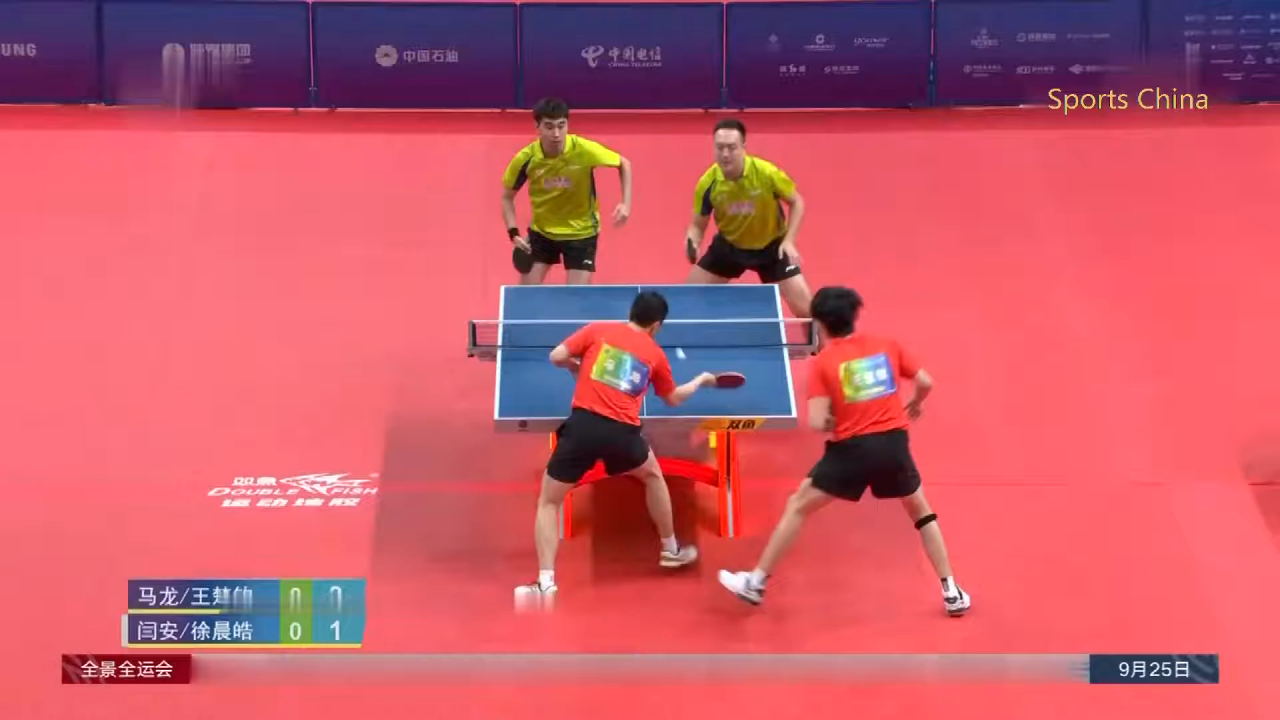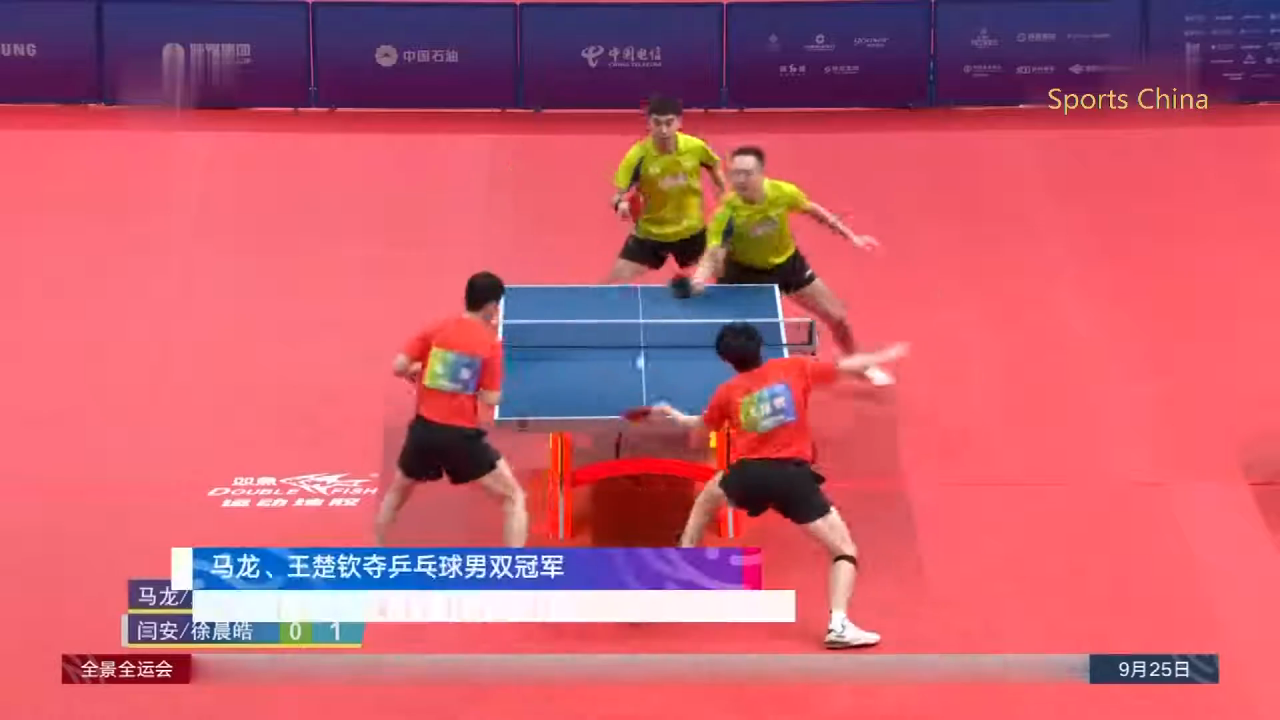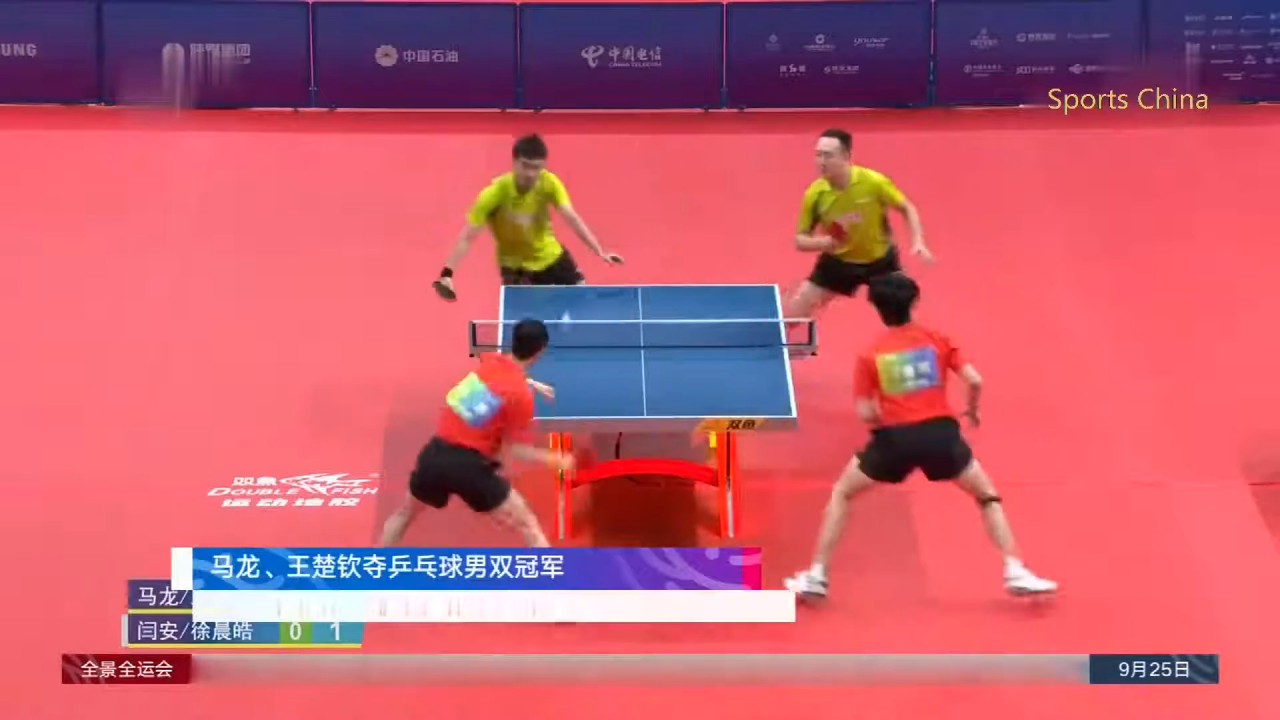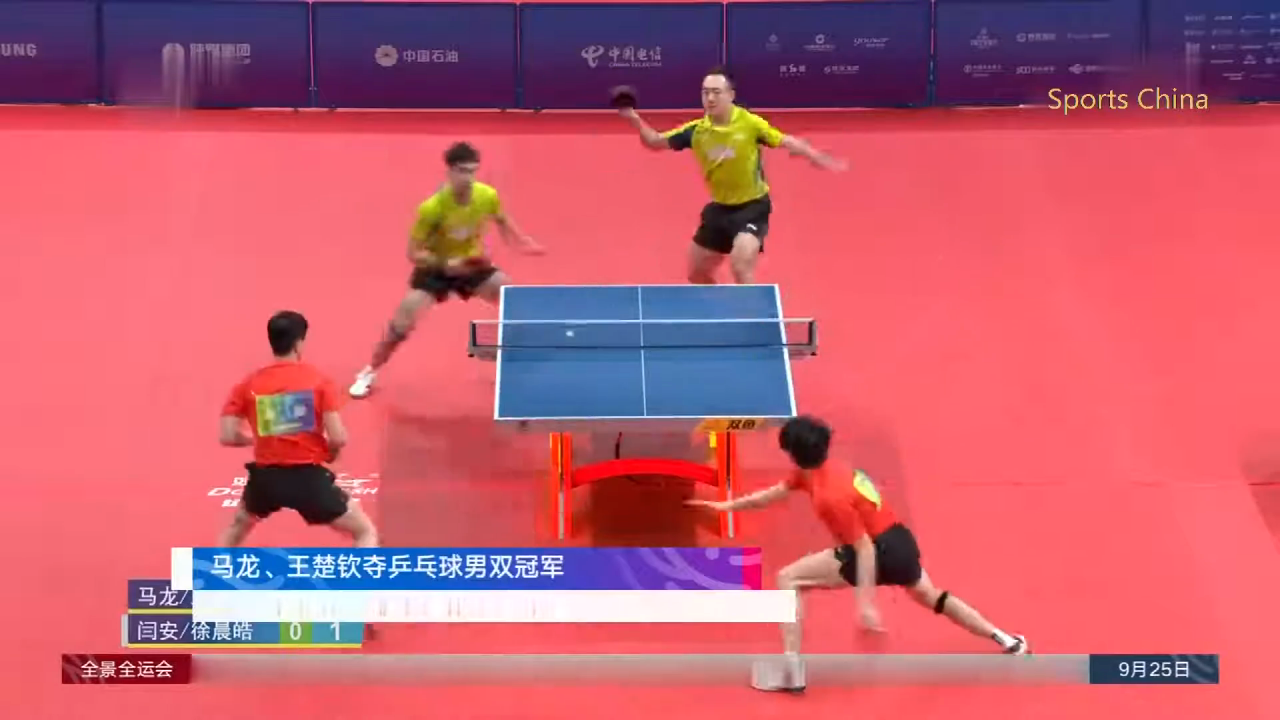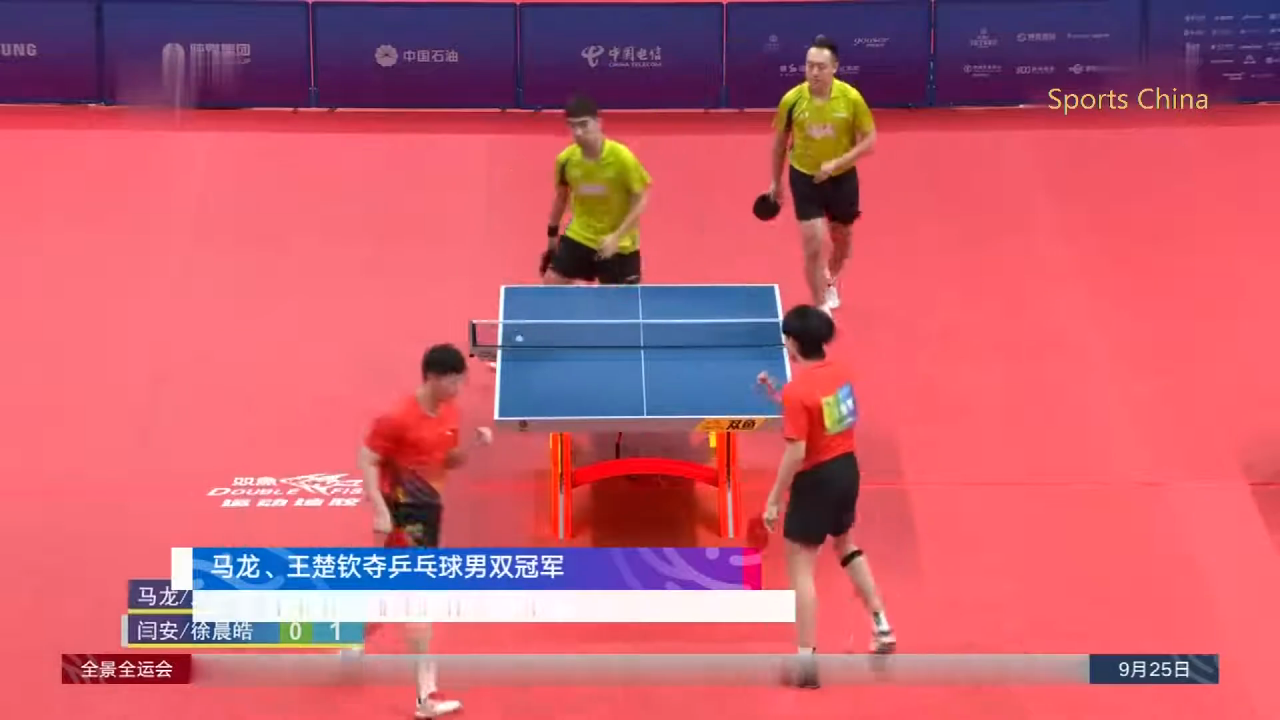
dt=1s
person 1, frame 1
left shoulder: (824, 361)
right shoulder: (886, 346)
left elbow: (816, 420)
right elbow: (925, 383)
right wrist: (914, 406)
left hip: (852, 449)
right hip: (894, 445)
left knee: (797, 508)
right knee: (921, 511)
left ankle: (755, 583)
right ankle: (952, 592)
person 1, frame 2
left shoulder: (729, 391)
right shoulder: (794, 369)
left elbow: (701, 425)
right elbow: (850, 365)
left wrist: (672, 415)
right wrist: (888, 356)
left hip: (749, 474)
right hip: (793, 475)
left knee: (708, 496)
right knee: (845, 551)
right ankle: (839, 625)
person 1, frame 3
left shoulder: (870, 354)
right shoulder: (936, 339)
left elbow: (865, 412)
right elbow: (974, 381)
right wrist: (973, 410)
left hip: (897, 439)
right hip: (940, 432)
left knee: (842, 492)
right knee: (986, 495)
left ankle: (815, 575)
right ankle: (1015, 572)
person 1, frame 4
left shoulder: (829, 498)
right shoulder: (821, 467)
left elbow: (865, 548)
right elbow: (779, 491)
left wrist: (865, 603)
right wrist: (730, 504)
left hip: (884, 550)
right hip: (898, 539)
left knee: (788, 581)
right knee: (933, 597)
left ankle: (792, 670)
right ankle: (1005, 639)
person 1, frame 5
left shoulder: (797, 389)
right shoulder: (838, 371)
left elbow: (795, 453)
left wrist: (774, 499)
right wrist: (777, 395)
left hip: (815, 480)
right hip: (847, 470)
left knee: (799, 572)
right knee: (846, 548)
left ankle: (806, 660)
right ankle: (880, 626)
person 2, frame 1
left shoulder: (598, 330)
right shoulder: (655, 354)
left elbow: (557, 356)
right elbow: (674, 398)
left wrist: (578, 365)
right wrist: (701, 380)
left hip: (583, 426)
right hip: (622, 432)
left knee: (548, 503)
right knee: (652, 475)
left ankle: (545, 583)
right ankle: (671, 549)
person 2, frame 2
left shoulder: (434, 331)
right shoulder: (491, 345)
left elbow: (399, 368)
right elbow: (490, 399)
left hip: (424, 431)
right hip: (461, 437)
left knee: (396, 494)
right knee: (514, 498)
person 2, frame 3
left shoulder: (490, 363)
right shoulder: (522, 396)
right elbow: (513, 450)
left wrist: (531, 384)
right wrist: (554, 460)
left hip: (437, 455)
left knee: (406, 514)
right knee: (525, 525)
person 2, frame 4
left shoulder: (249, 384)
right shoulder: (319, 381)
left elbow: (226, 436)
right elbow: (339, 438)
right wrist: (333, 450)
left hip: (267, 476)
right hip: (309, 478)
left knee: (241, 523)
right knee: (365, 532)
person 2, frame 5
left shoulder: (451, 413)
right shoulder: (396, 419)
right elbow: (366, 463)
left wrist: (475, 444)
right wrist: (381, 512)
left hip: (427, 512)
right hip: (401, 519)
person 3, frame 1
left shoulder: (767, 174)
right shoulder: (708, 183)
left elbow: (797, 202)
right elbow: (698, 223)
left wrist: (789, 240)
right wrist: (692, 242)
left hip: (770, 245)
right hip: (729, 245)
left knee: (805, 310)
person 3, frame 2
left shoulder: (784, 192)
right shoulder: (726, 211)
left elbow: (815, 210)
right elbow: (712, 258)
left wrist: (850, 236)
right wrist: (700, 279)
left hip: (786, 263)
right hip: (745, 268)
left knee: (836, 316)
person 3, frame 3
left shoulder: (873, 182)
right shoulder: (814, 195)
left elbow: (907, 208)
right elbow: (801, 240)
left wrist: (918, 242)
right wrist: (823, 242)
left hip: (880, 260)
right hip: (837, 262)
right knee: (791, 316)
person 3, frame 4
left shoulder: (750, 124)
right shoulder: (695, 131)
left elbow: (790, 145)
right elbow: (655, 142)
left wrist: (824, 161)
right wrist: (634, 119)
left hip: (751, 208)
right hip: (719, 209)
left knee: (740, 267)
right knee: (696, 274)
person 3, frame 5
left shoulder: (851, 98)
right shoulder: (792, 100)
left elbow: (870, 139)
right elbow: (780, 141)
left wrist: (838, 163)
right wrist: (775, 183)
left hip: (841, 178)
right hip: (805, 178)
left knee: (842, 246)
right knee: (814, 247)
left ankle: (828, 279)
right ankle: (821, 308)
person 4, frame 1
left shoulder: (586, 150)
right shoulder: (525, 159)
left elbow: (624, 165)
right elbow: (507, 197)
left wrist: (625, 202)
right wrist: (514, 233)
left hip: (582, 231)
right hip: (542, 230)
person 4, frame 2
left shoulder: (696, 147)
right shoulder: (638, 156)
left elbow: (715, 169)
right elbow: (618, 193)
right wrist: (620, 204)
left hip: (690, 231)
right hip: (648, 233)
person 4, frame 3
left shoulder: (548, 183)
right shoulder: (493, 195)
left elbow: (571, 217)
right elbow: (466, 238)
left wrist: (600, 252)
right wrist: (447, 273)
left hip: (552, 257)
right hip: (516, 268)
person 4, frame 4
left shoulder: (488, 196)
right shoulder: (432, 208)
left elbow: (502, 222)
right elbow: (413, 253)
left wrist: (524, 242)
right wrist: (443, 262)
left hip: (473, 266)
right hip: (433, 269)
right knee: (403, 322)
right ankle: (369, 373)
person 4, frame 5
left shoulder: (622, 158)
right shoulder: (566, 159)
left elbow: (642, 198)
left wrist: (617, 236)
right wrist: (552, 233)
left hip: (620, 245)
right hip: (577, 239)
